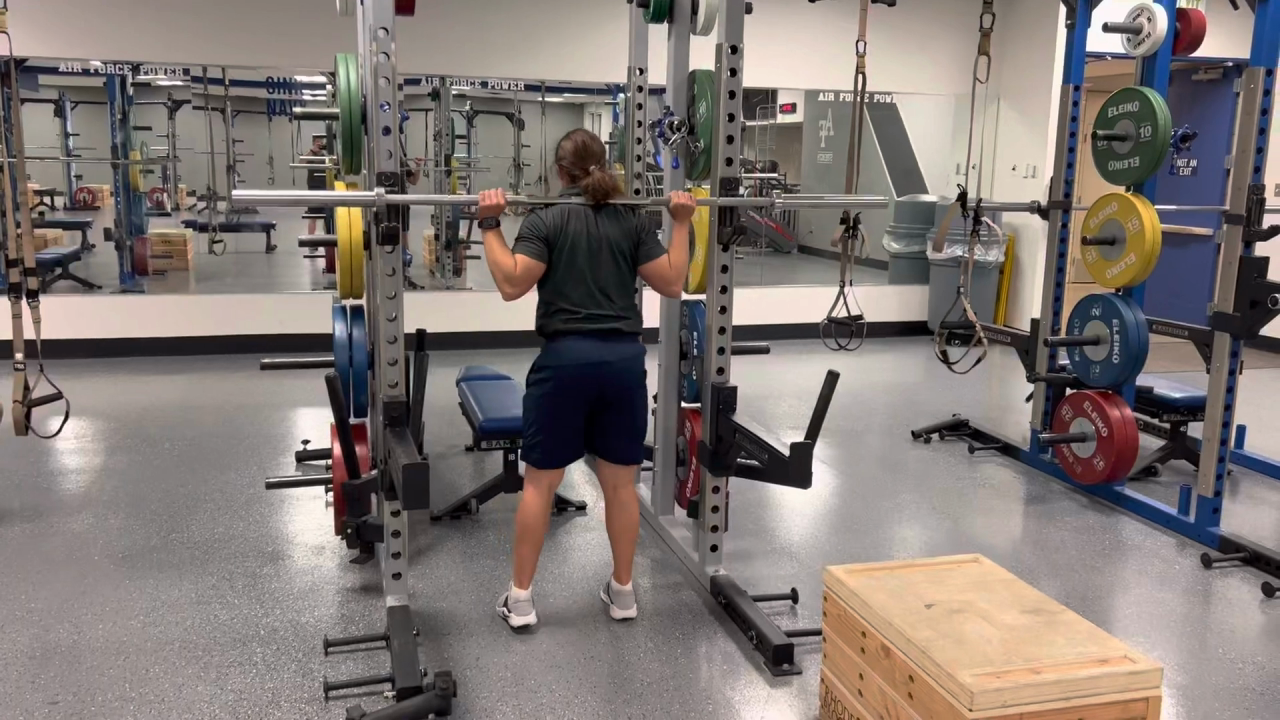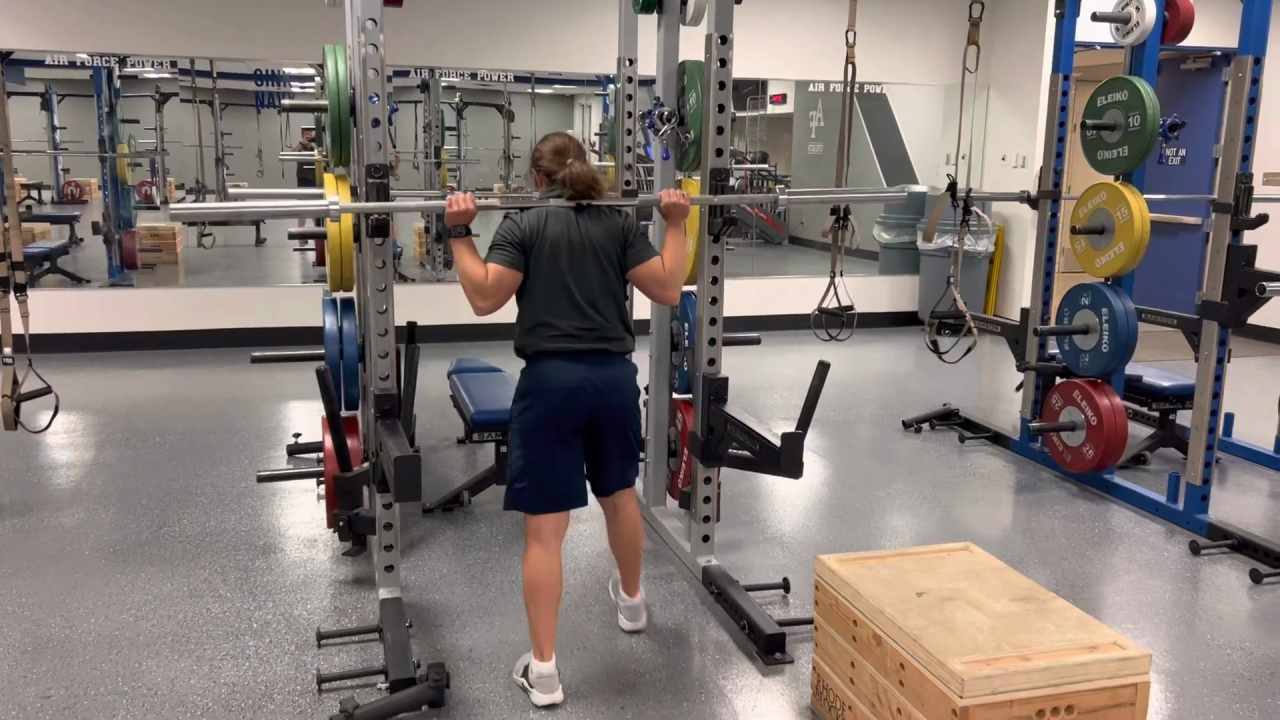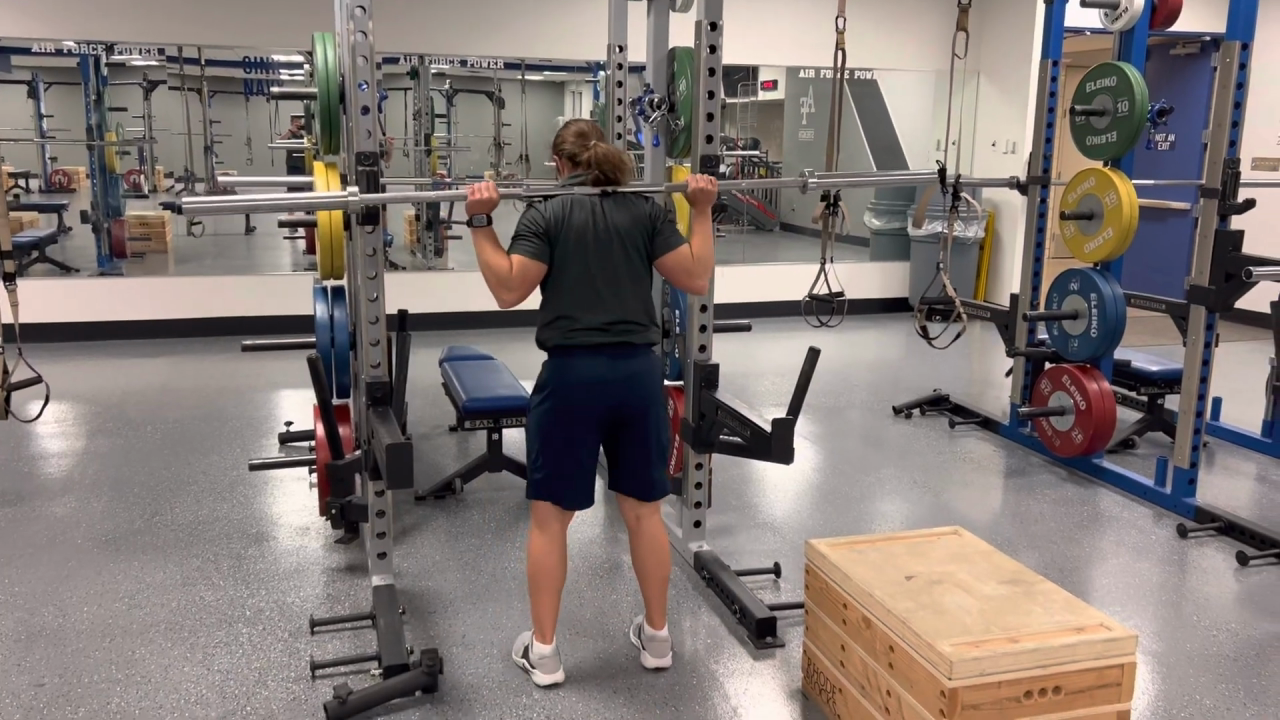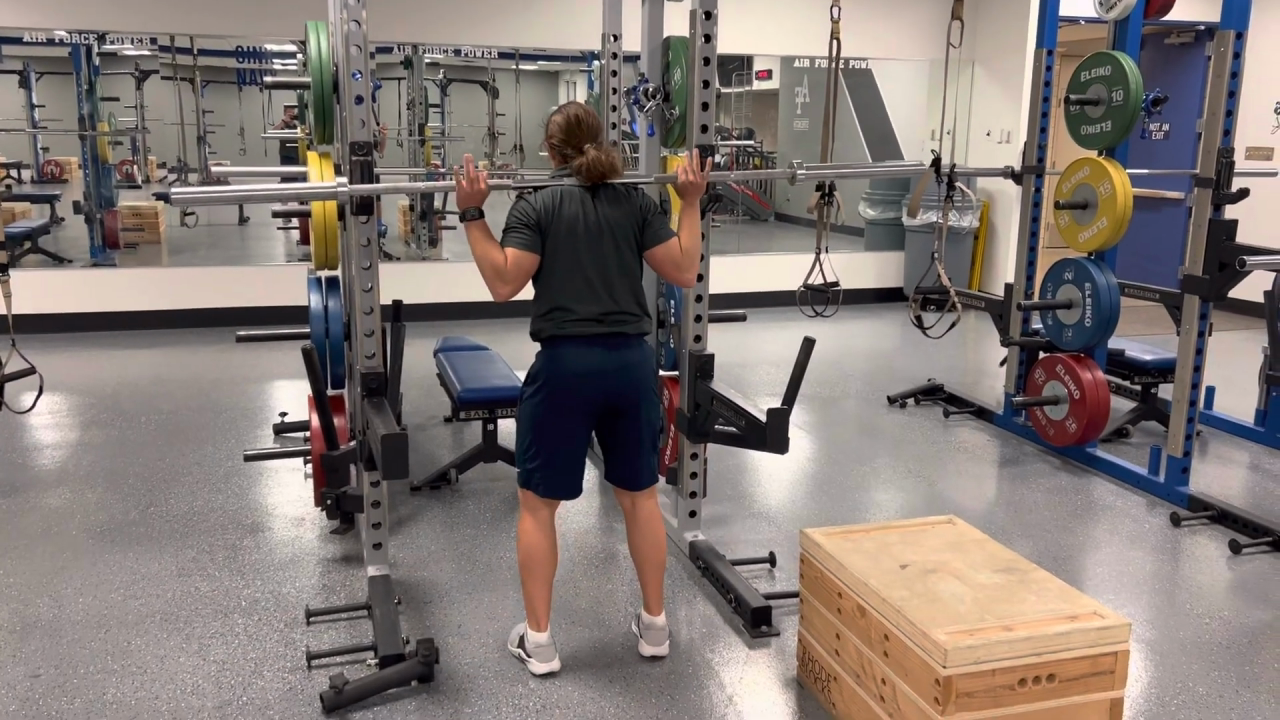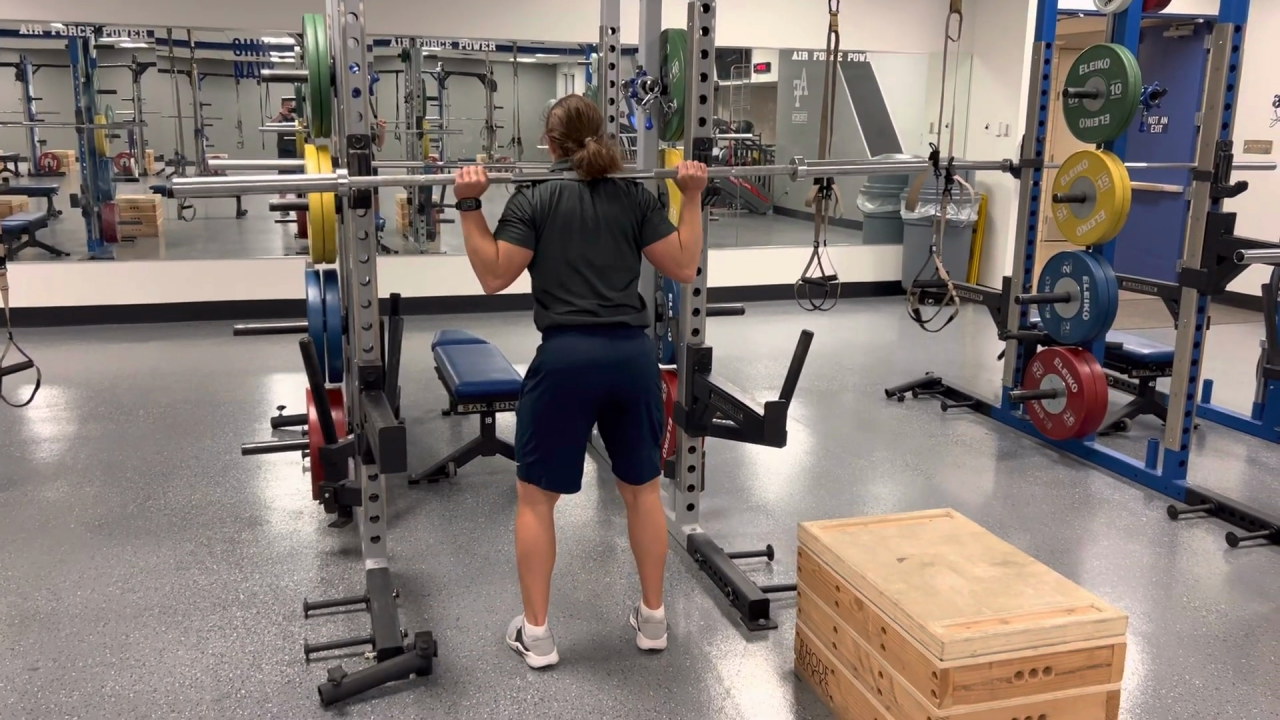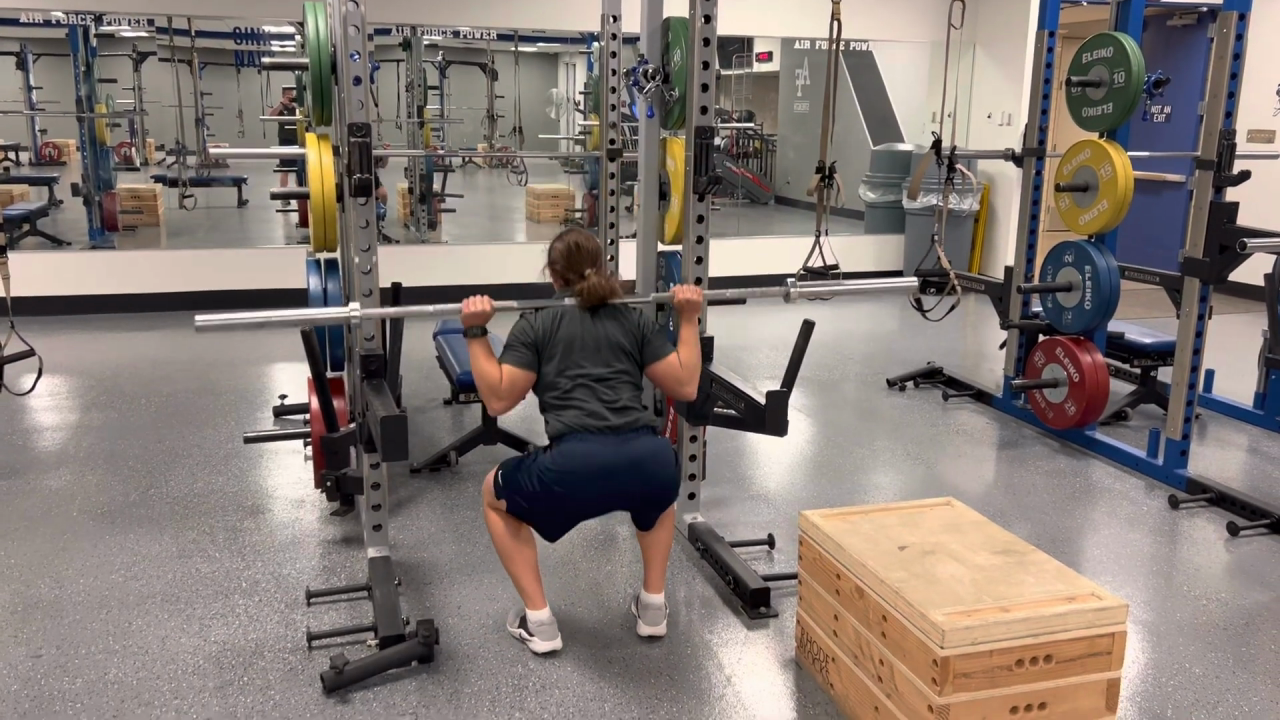
dt=0.7s
person 1, frame 1
left shoulder: (546, 219)
right shoulder: (633, 220)
left elbow: (512, 284)
right elbow: (672, 283)
left wrist: (489, 224)
right wrist: (681, 223)
left hip: (565, 359)
right hip: (624, 358)
left knee: (540, 482)
right knee: (621, 481)
left ankle: (521, 597)
right ankle: (622, 590)
person 1, frame 2
left shoulder: (522, 225)
right shoulder: (619, 223)
left elbow: (484, 297)
right elbow: (668, 290)
left wrist: (459, 232)
right wrist: (676, 225)
left hip: (551, 382)
right hip: (614, 378)
left knee: (544, 529)
right knee: (620, 495)
left ankle: (543, 669)
right ankle: (632, 600)
person 1, frame 3
left shoulder: (546, 213)
right shoulder: (647, 210)
left elbow: (508, 289)
right elbow: (697, 279)
left wrist: (479, 221)
right wrist: (702, 211)
left hip: (571, 376)
right hip: (638, 372)
left knee: (549, 516)
right knee: (643, 509)
left ankle: (544, 650)
right ankle: (656, 635)
person 1, frame 4
left shoulder: (536, 206)
right shoulder: (636, 201)
left elbow: (504, 283)
right elbow: (684, 271)
left wrist: (471, 214)
right wrist: (691, 202)
left hip: (565, 367)
right hip: (631, 363)
left knee: (537, 502)
right knee: (640, 495)
left ankle: (538, 639)
right ankle: (655, 624)
person 1, frame 5
left shoulder: (535, 199)
right shoulder: (636, 196)
left elbow: (494, 275)
right elbow: (684, 267)
left wrist: (469, 205)
right wrist: (692, 197)
left hip: (565, 358)
right hip: (633, 354)
left knee: (536, 497)
right knee: (643, 488)
left ankle: (536, 633)
right ankle: (653, 617)
person 1, frame 6
left shoulder: (536, 325)
right shoulder: (635, 319)
left elbow: (499, 399)
right elbow: (685, 387)
left wrist: (475, 334)
right wrist: (688, 320)
left hip: (575, 469)
right hip: (649, 466)
left knee: (495, 496)
right knee: (658, 484)
left ankle: (538, 620)
right ankle: (653, 605)
